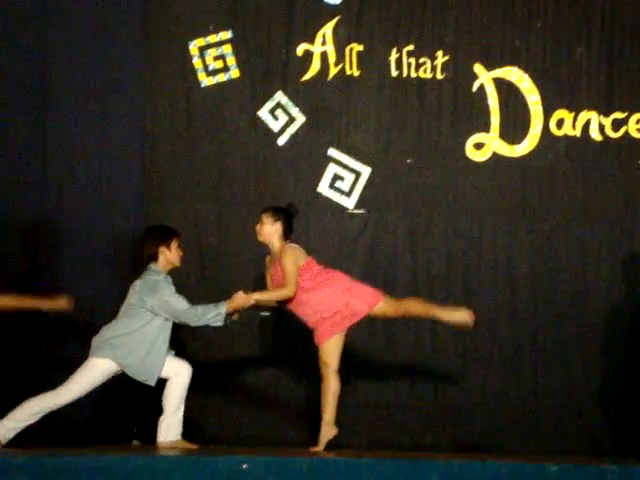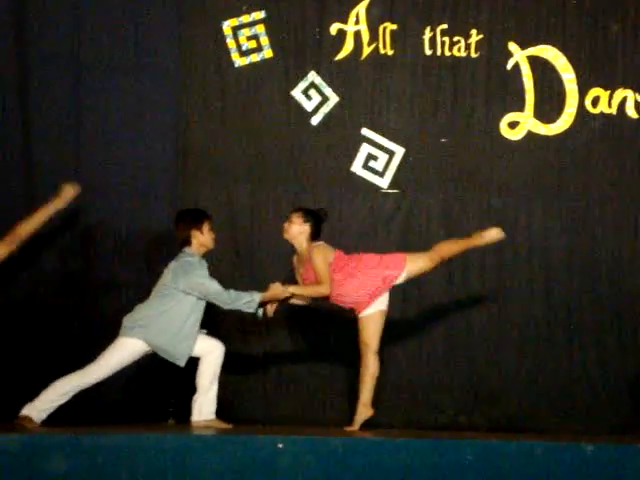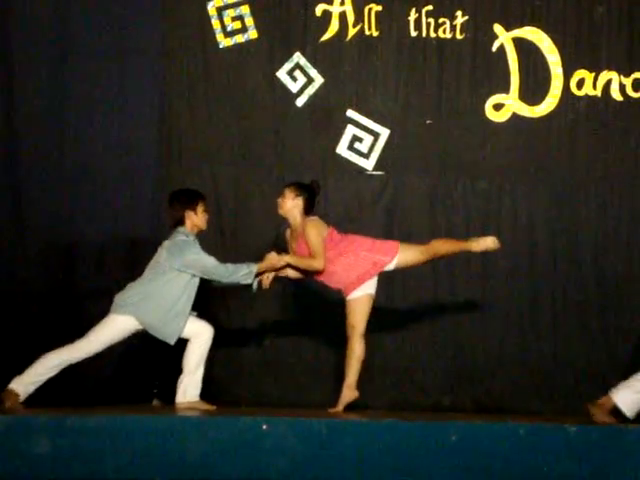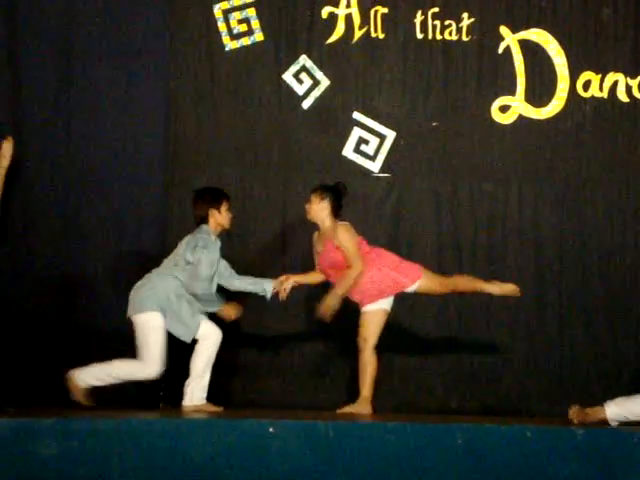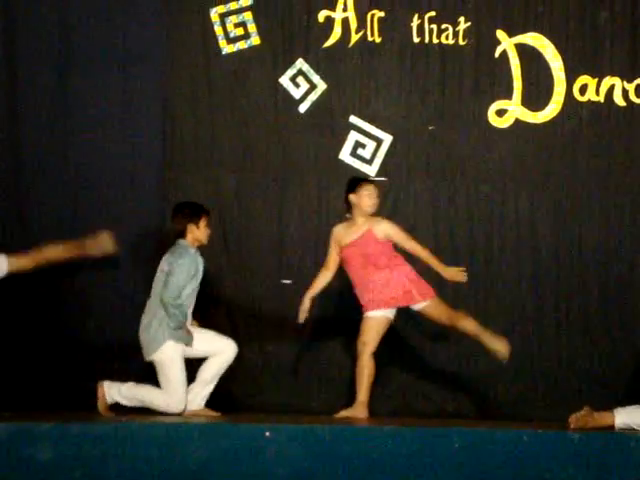
dt=0.4s
person 1, frame 1
left shoulder: (157, 281)
right shoulder: (155, 285)
left elbow: (185, 315)
right elbow: (191, 315)
left wrist: (226, 309)
right wrist: (229, 306)
left hip: (136, 353)
right hip: (111, 351)
left knee: (182, 370)
right knee: (62, 395)
left ankle: (169, 435)
person 1, frame 2
left shoulder: (193, 264)
right shoulder: (189, 268)
left elbow: (219, 298)
right elbow: (224, 298)
left wrist: (263, 300)
right wrist: (266, 295)
left hip: (167, 334)
right hip: (142, 332)
left knee: (214, 348)
right knee: (91, 374)
left ankle: (203, 414)
right ankle: (30, 414)
person 1, frame 3
left shoulder: (184, 243)
right shoulder: (183, 247)
left elbow: (215, 272)
right elbow: (221, 272)
left wrist: (258, 271)
right wrist: (261, 266)
left hip: (158, 312)
right hip: (133, 310)
left knee: (204, 331)
right knee: (80, 349)
left ankle: (187, 396)
person 1, frame 4
left shoulder: (209, 242)
right shoulder: (204, 243)
left elbow: (228, 278)
right elbow: (199, 286)
left wrist: (271, 285)
right wrist: (221, 307)
left hip: (172, 305)
right hip: (151, 302)
left knee: (212, 334)
right knee: (151, 368)
left ankle: (194, 399)
right ankle: (81, 378)
person 1, frame 5
left shoulder: (178, 253)
right shoulder: (186, 257)
right elbow: (169, 296)
left wrist: (185, 323)
right wrist: (183, 326)
left hip: (173, 328)
right hip: (162, 332)
left knee: (228, 347)
right knee: (174, 403)
left ankle: (194, 403)
right ankle: (110, 390)
person 2, frame 1
left shoulder: (289, 253)
right shoulder: (270, 262)
left elbow: (289, 291)
right elbow: (273, 298)
left wrist: (255, 295)
right wrist: (248, 301)
left hip: (342, 297)
right hip: (326, 318)
left knee: (398, 308)
right knee: (328, 369)
left ankle: (443, 312)
right ankle: (327, 427)
person 2, frame 2
left shoulder: (318, 251)
right shoulder: (297, 261)
left elbow: (326, 289)
right elbow: (308, 296)
left wrist: (292, 288)
left hip: (379, 274)
right hip: (367, 298)
left knee: (433, 256)
right knee: (368, 349)
left ankle: (477, 238)
right ankle: (363, 408)
person 2, frame 3
left shoulder: (311, 225)
right shoulder: (290, 233)
left elbow: (318, 264)
right elbow: (304, 270)
left wrist: (287, 258)
right wrist: (277, 270)
left hip: (366, 258)
right hip: (353, 281)
left knee: (425, 251)
right knee: (354, 332)
left ankle: (470, 245)
right ankle: (348, 389)
person 2, frame 4
left shoulder: (341, 231)
right shoulder: (317, 238)
left elbow: (357, 266)
right elbow: (322, 274)
left wrist: (335, 295)
right wrist: (293, 279)
left hip: (388, 273)
right hip: (370, 295)
left knee: (445, 284)
right knee: (365, 343)
left ankle: (491, 287)
right ankle: (364, 402)
person 2, frame 5
left shoulder: (381, 226)
right shoulder: (338, 233)
left elbow: (416, 248)
right elbow: (329, 268)
left wrist: (444, 269)
right wrist: (308, 295)
left hip: (403, 284)
right hip: (376, 297)
left knee: (448, 317)
right knee: (364, 348)
left ankle: (487, 339)
right ankle: (361, 406)
